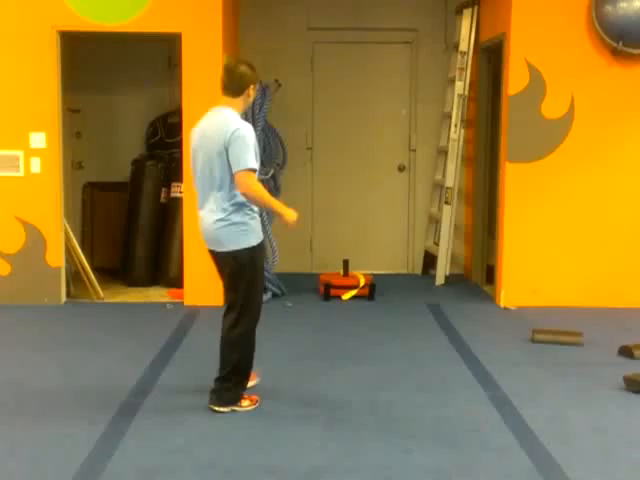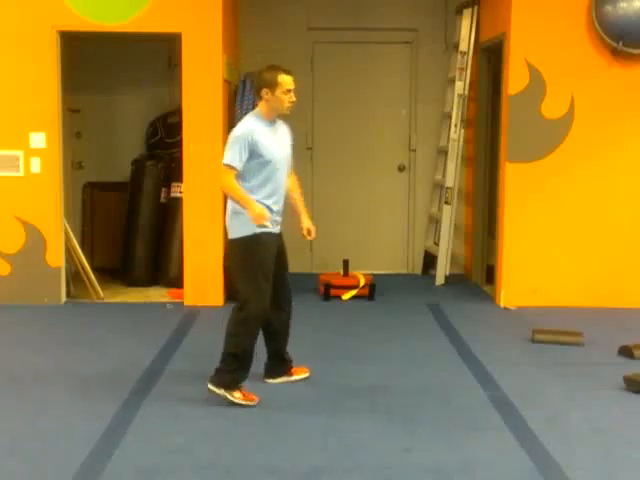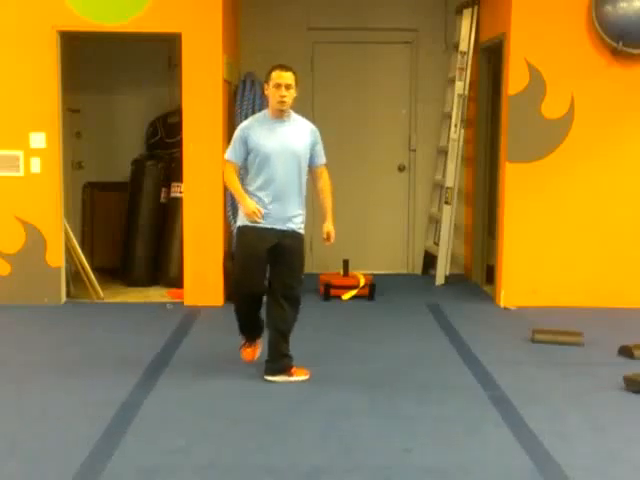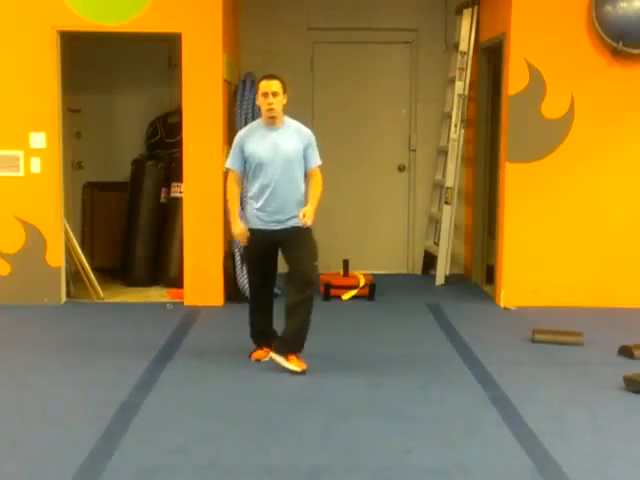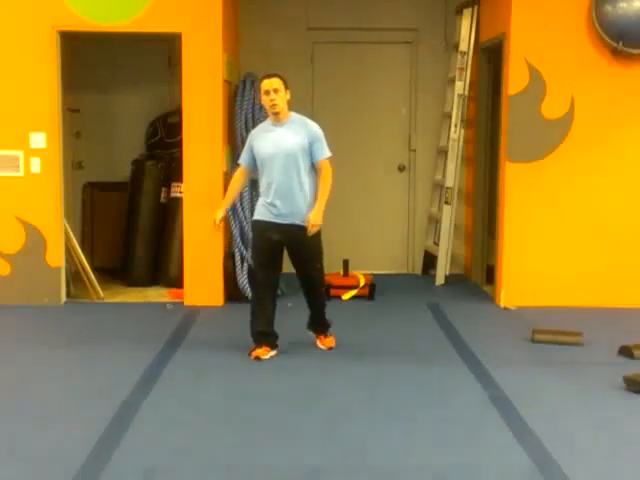
dt=0.3s
person 1, frame 1
left shoulder: (201, 126)
right shoulder: (240, 129)
right elbow: (247, 187)
right wrist: (281, 210)
left hip: (217, 229)
right hip: (238, 234)
left knee: (243, 303)
right knee: (243, 311)
left ankle: (238, 371)
right ankle: (226, 393)
person 1, frame 2
left shoulder: (283, 130)
right shoulder: (246, 131)
left elbow: (289, 178)
right elbow: (227, 178)
left wrist: (303, 214)
right wrist: (251, 207)
left hip: (271, 229)
right hip: (250, 229)
left knee: (279, 300)
right knee: (252, 303)
left ankle: (278, 365)
right ankle: (227, 378)
person 1, frame 3
left shoulder: (308, 130)
right shoulder: (248, 129)
left elbow: (321, 175)
right elbow: (230, 171)
left wrist: (328, 218)
right wrist: (244, 201)
left hip: (291, 226)
right hip: (253, 224)
left knee: (286, 295)
right knee: (247, 289)
left ankle: (279, 363)
right ankle: (251, 336)
person 1, frame 4
left shoulder: (303, 134)
right shoulder: (244, 137)
left elbow: (314, 176)
right elbow: (233, 181)
left wrist: (310, 207)
right wrist: (236, 219)
left hip: (295, 224)
right hip: (257, 226)
left knee: (304, 282)
right knee: (260, 287)
left ankle: (288, 348)
right ankle: (263, 342)
person 1, frame 5
left shoulder: (309, 129)
right shoulder: (256, 135)
left elbow: (325, 171)
right elbow: (242, 173)
left wrist: (318, 209)
right wrist: (224, 207)
left hip: (303, 220)
right hip: (267, 219)
left knee: (312, 278)
right knee: (262, 280)
left ankle: (320, 328)
right ankle: (264, 341)
